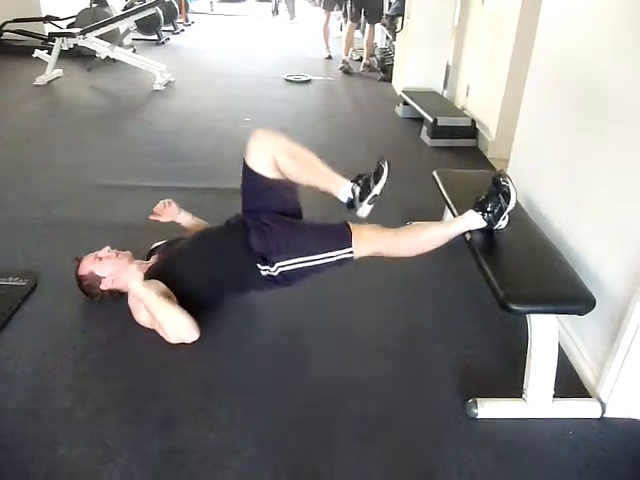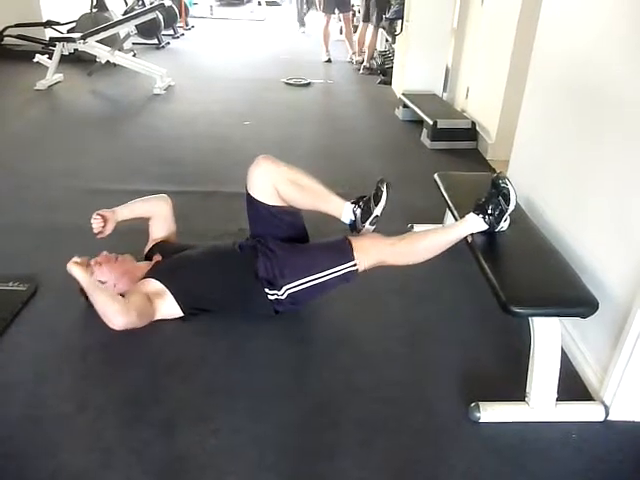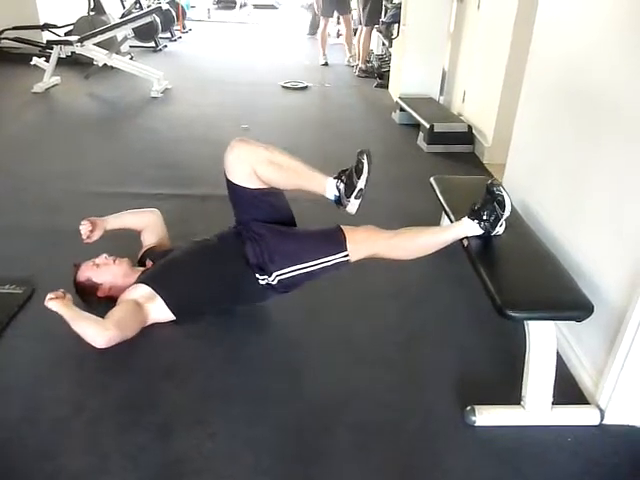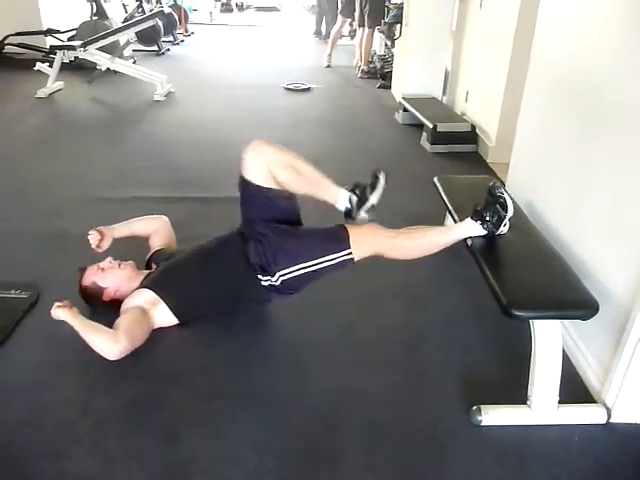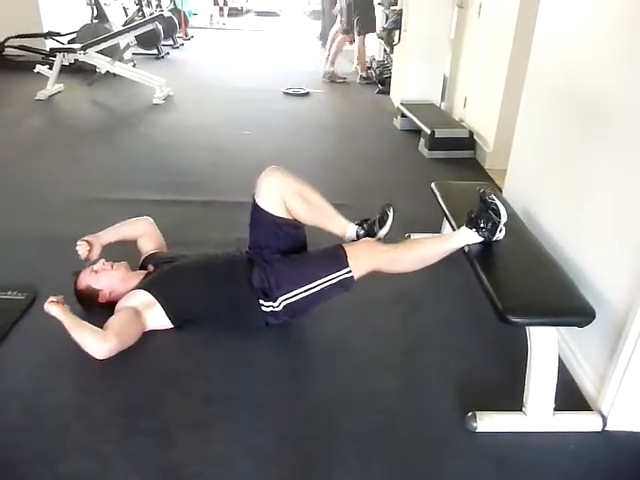
dt=1s
person 1, frame 1
left shoulder: (159, 252)
right shoulder: (143, 299)
right elbow: (186, 333)
left wrist: (180, 215)
right wrist: (135, 287)
left hip: (255, 228)
right hip: (267, 254)
left knee: (263, 142)
right knee: (372, 238)
left ankle: (350, 193)
right ankle: (476, 219)
person 1, frame 2
left shoulder: (156, 253)
right shoulder: (147, 295)
left elbow: (162, 202)
right elbow: (120, 318)
left wrist: (114, 215)
right wrist: (83, 278)
left hip: (264, 249)
right hip: (274, 280)
left knee: (264, 169)
right knee: (378, 249)
left ankle: (352, 213)
right ankle: (477, 221)
person 1, frame 3
left shoulder: (150, 257)
right shoulder: (137, 301)
left elbow: (152, 216)
right elbow: (104, 335)
left wrist: (102, 224)
right wrist: (64, 307)
left hip: (255, 238)
right hip: (264, 265)
left knee: (240, 152)
right knee: (370, 240)
left ankle: (338, 189)
right ankle: (472, 225)
person 1, frame 4
left shoulder: (156, 260)
right shoulder: (139, 306)
left elbow: (160, 222)
right elbow: (116, 346)
left wrist: (109, 231)
right wrist: (73, 316)
left hip: (258, 240)
right hip: (267, 267)
left knee: (257, 153)
right knee: (375, 238)
left ankle: (348, 201)
right ankle: (475, 226)
person 1, frame 5
left shoulder: (151, 265)
right shoulder: (135, 307)
left elbow: (145, 223)
right elbow: (103, 345)
left wrist: (96, 238)
right wrist: (62, 314)
left hip: (259, 261)
right hip: (268, 292)
left knee: (274, 180)
right knee: (374, 254)
left ankle: (353, 232)
right ankle: (472, 234)
